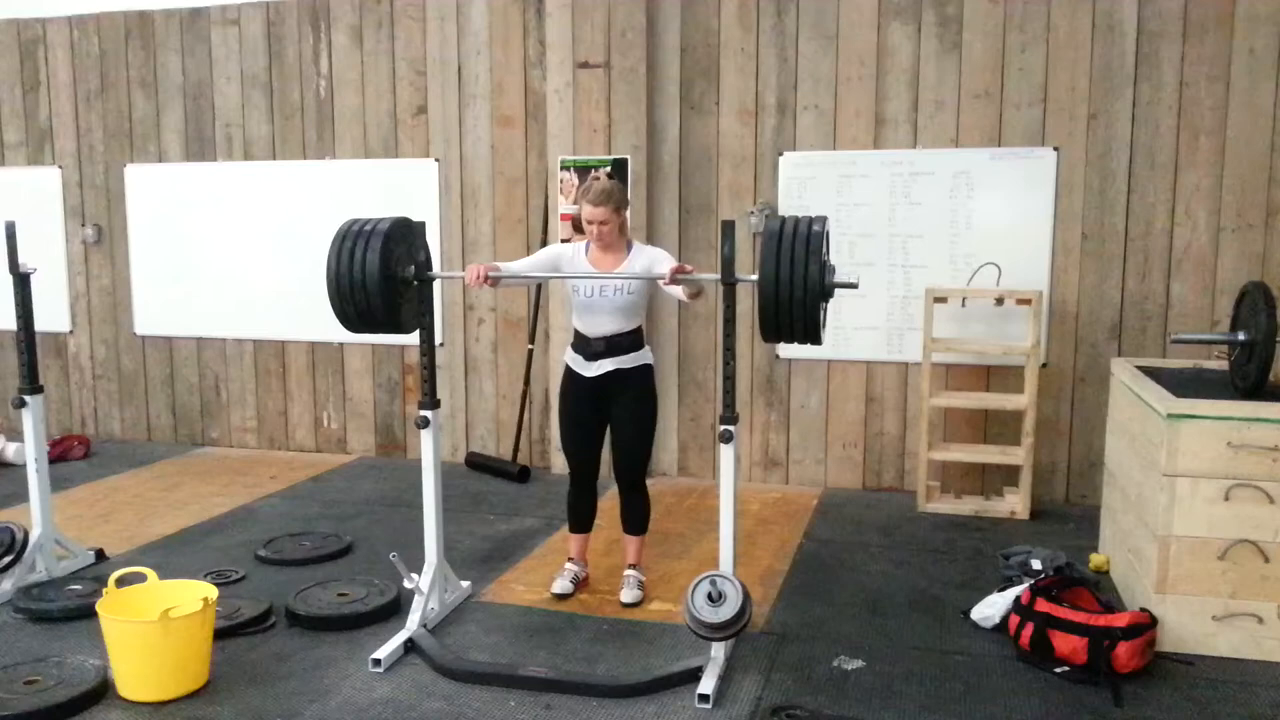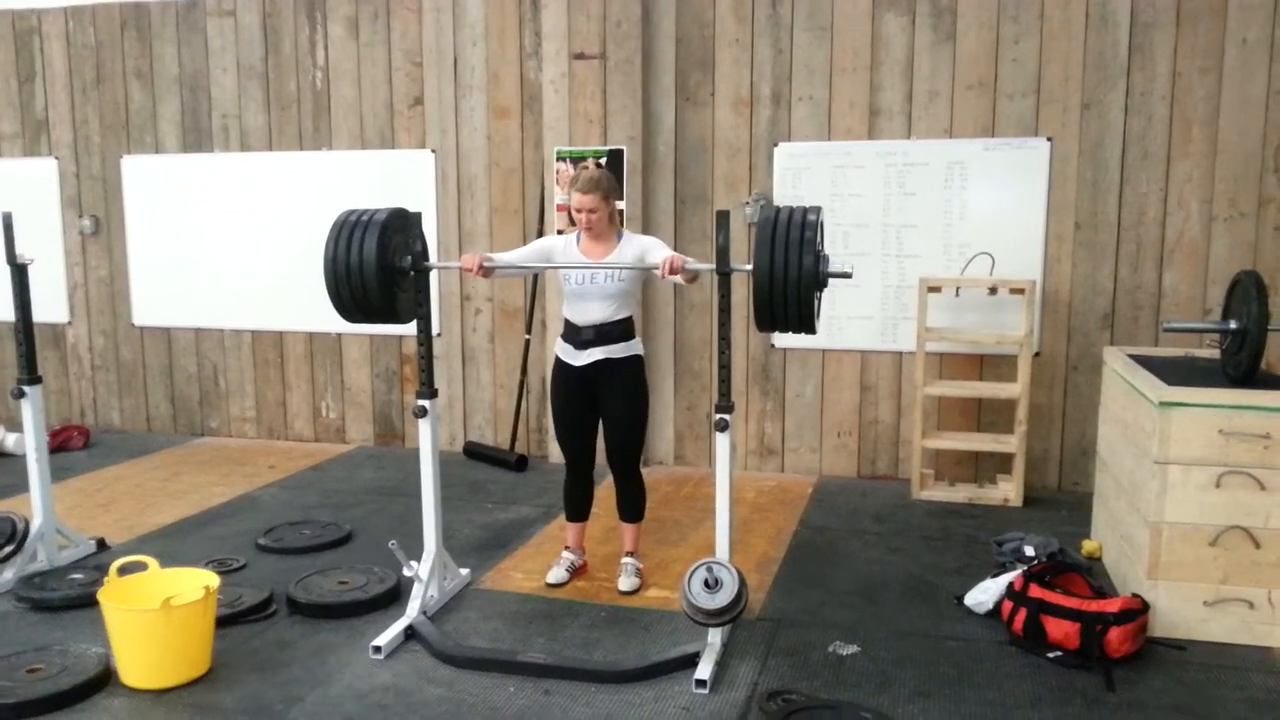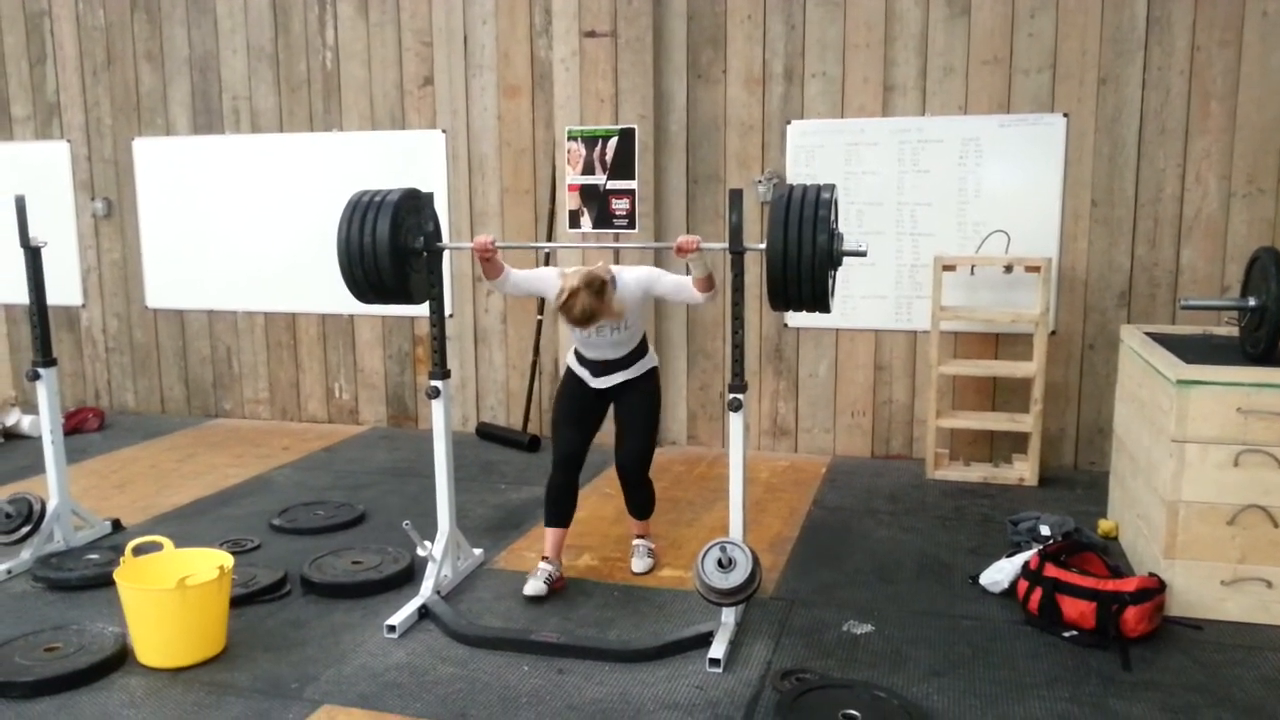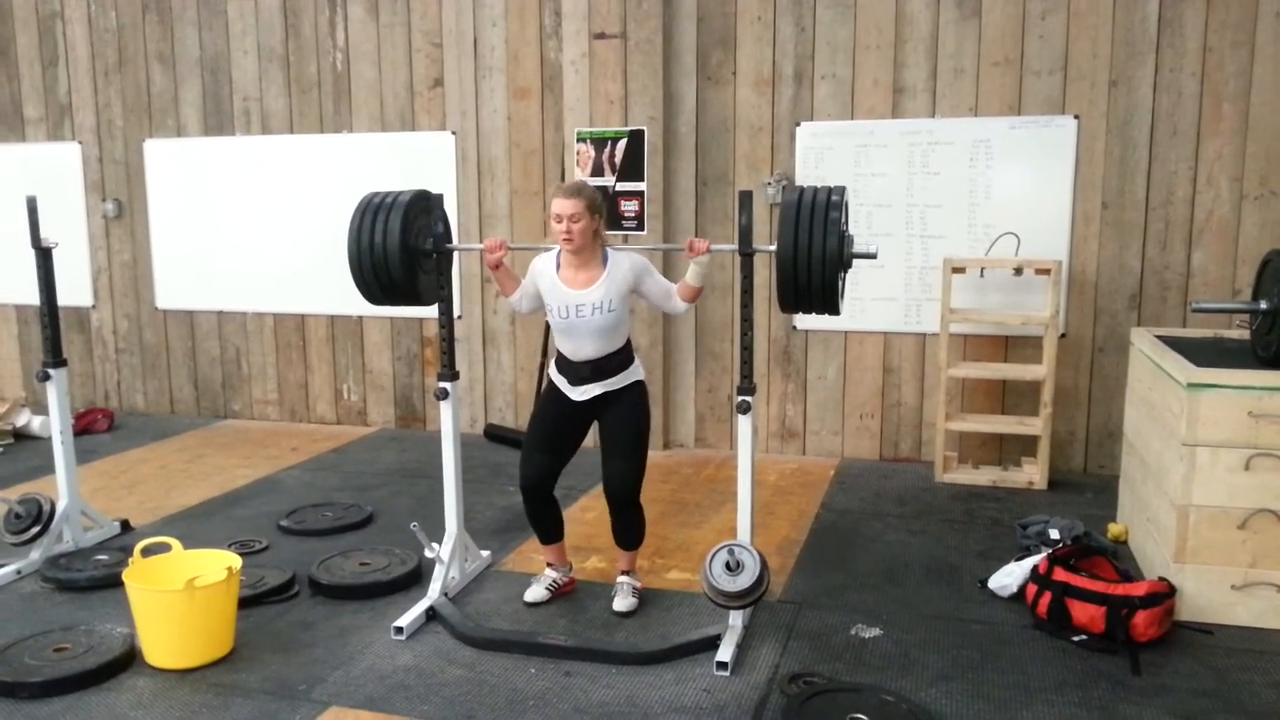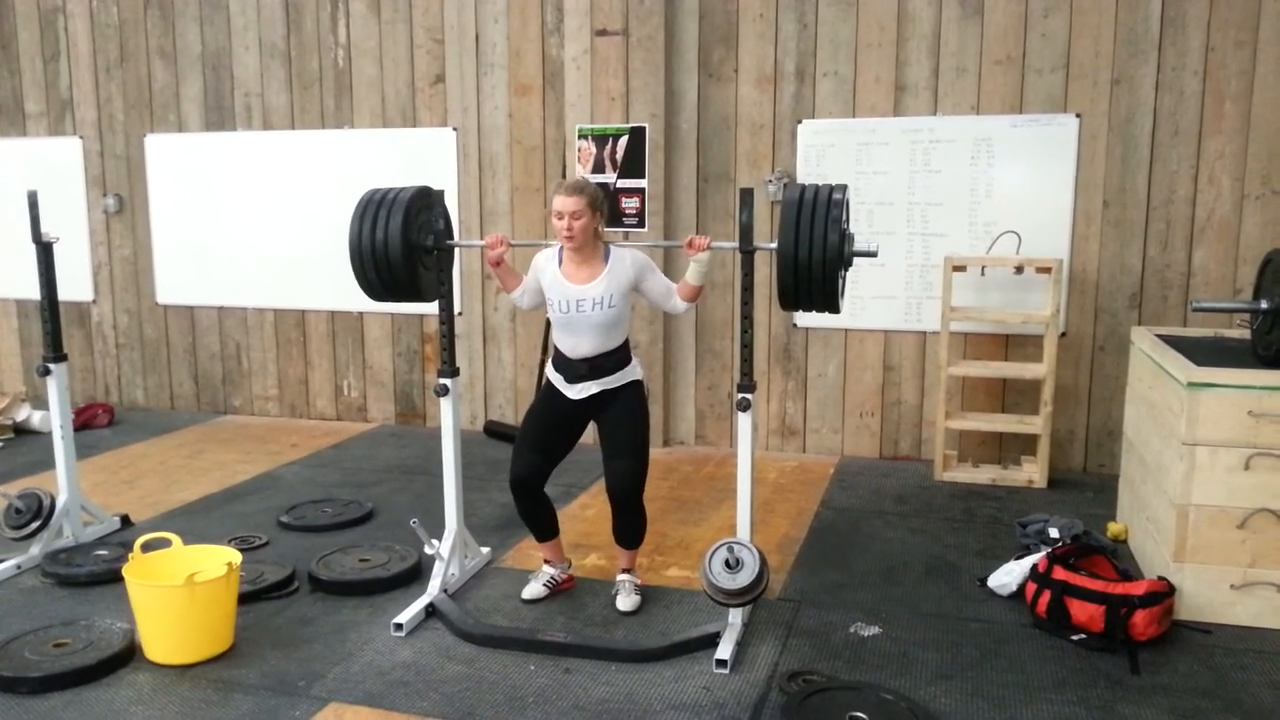
dt=1s
person 1, frame 1
left shoulder: (647, 258)
right shoulder: (566, 254)
left elbow: (688, 292)
right elbow: (514, 270)
left wrist: (687, 280)
right wrist: (485, 270)
left hip: (630, 376)
right hip: (580, 373)
left knee: (630, 476)
right knee: (580, 475)
left ankle: (632, 570)
right ankle: (575, 563)
person 1, frame 2
left shoulder: (638, 246)
right shoulder: (557, 246)
left elbow: (685, 272)
right elbow: (504, 261)
left wrist: (681, 267)
right wrist: (480, 261)
left hip: (620, 364)
right hip: (570, 362)
left knee: (624, 464)
right knee: (576, 464)
left ankle: (630, 558)
right ankle: (573, 552)
person 1, frame 3
left shoulder: (636, 281)
right shoulder: (554, 284)
left elbow: (701, 292)
right elbow: (505, 280)
left wrist: (696, 260)
right wrist: (487, 259)
left hip: (634, 377)
right hip: (582, 376)
left knee: (632, 465)
right knee: (564, 462)
left ankle: (642, 539)
right ankle: (550, 563)
person 1, frame 4
left shoulder: (627, 266)
right shoulder: (543, 267)
left elbow: (677, 302)
right elbow: (522, 302)
left wrist: (697, 267)
right wrist: (497, 268)
left hip: (620, 388)
right hip: (565, 385)
left knee: (621, 490)
right knee: (533, 481)
left ankle: (626, 577)
right ankle: (557, 571)
person 1, frame 5
left shoulder: (628, 262)
right shoulder: (545, 262)
left elbow: (678, 302)
right elbow: (524, 299)
left wrist: (697, 264)
right wrist: (498, 263)
left hip: (618, 387)
right hip: (562, 384)
left knee: (624, 489)
right knee: (523, 478)
left ankle: (626, 575)
right ankle: (555, 567)
